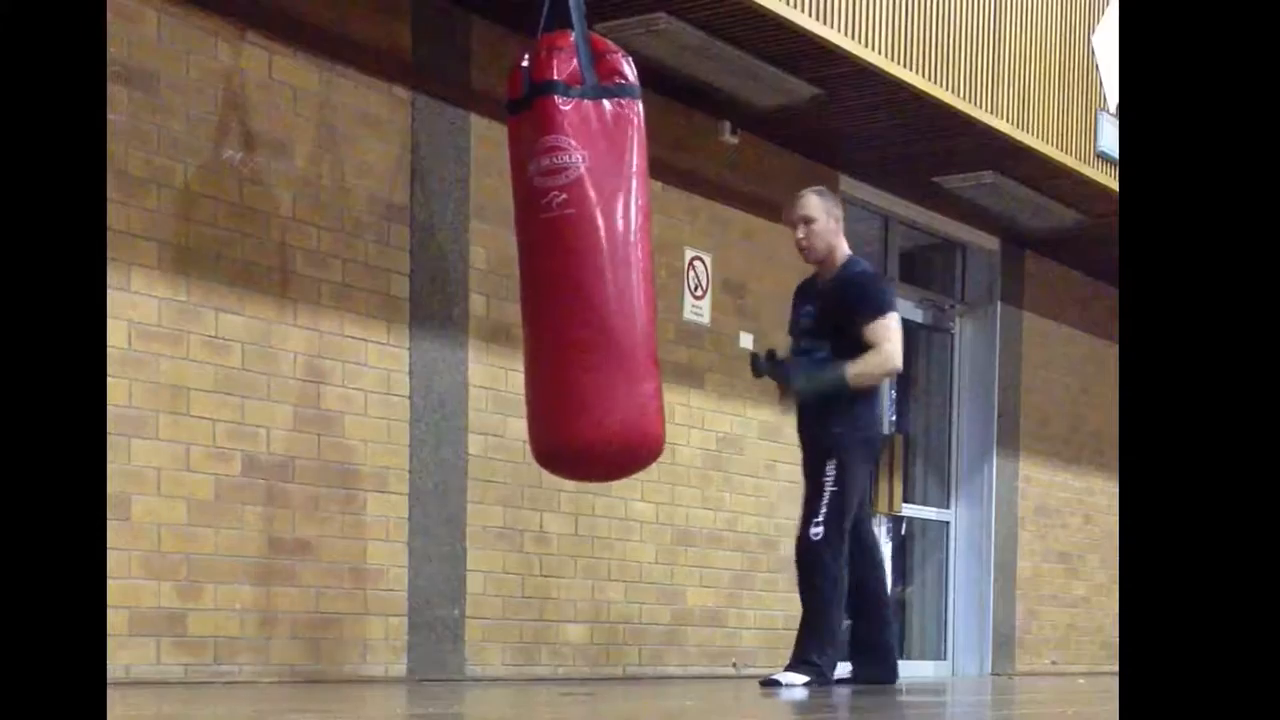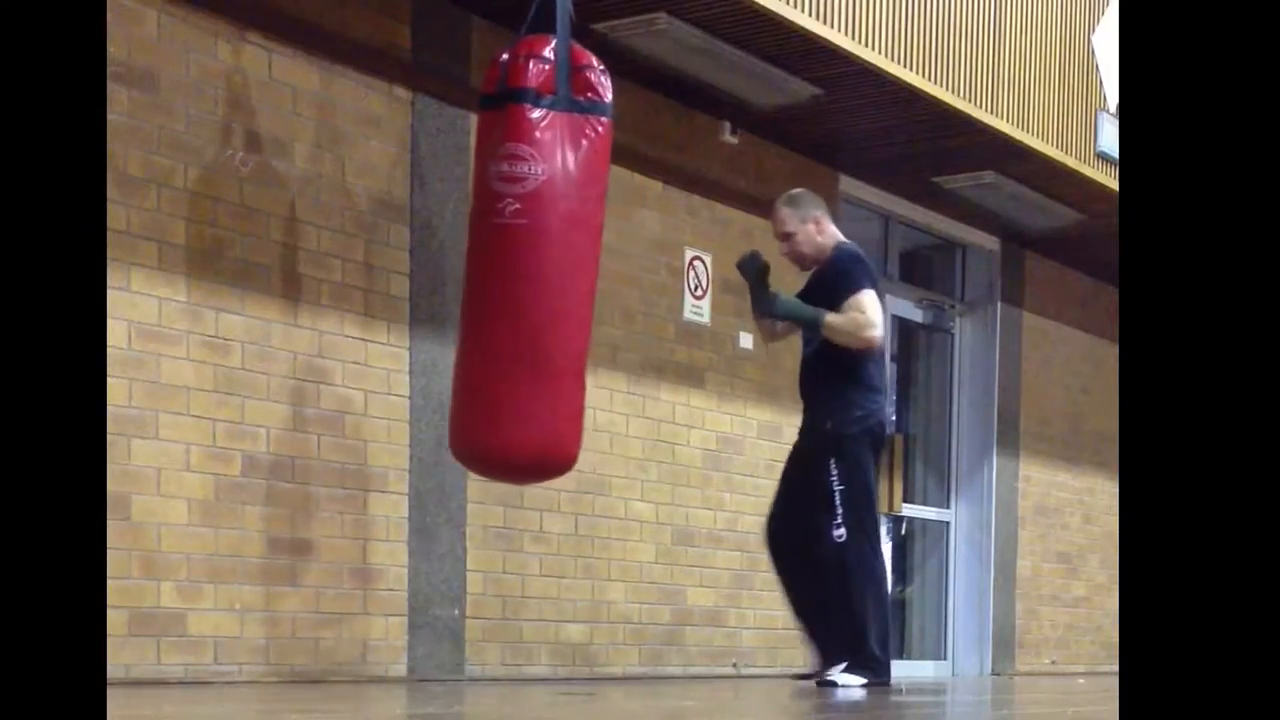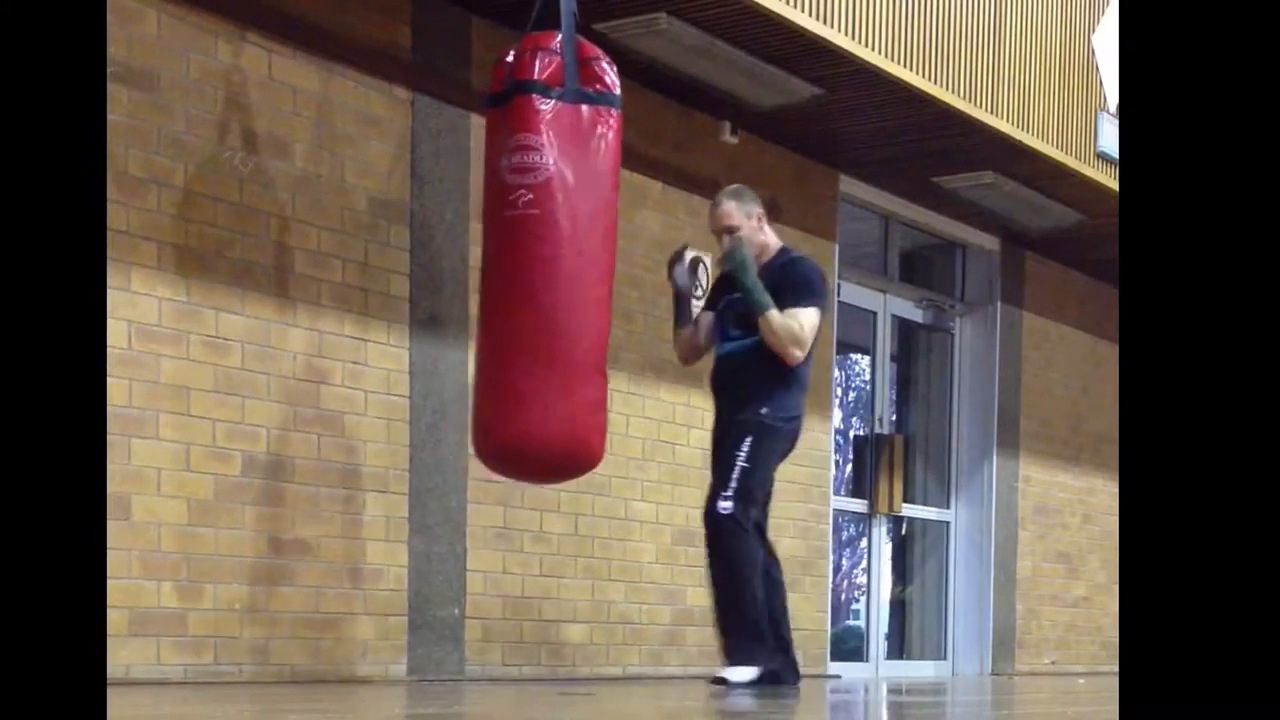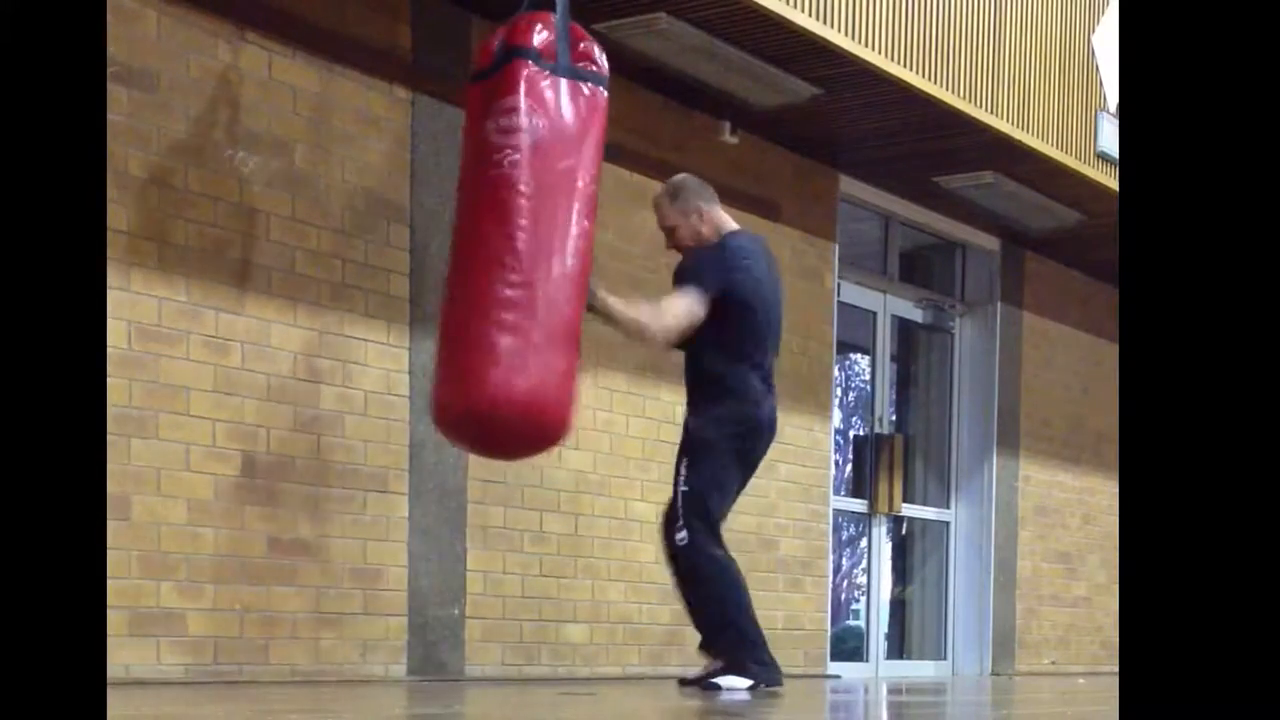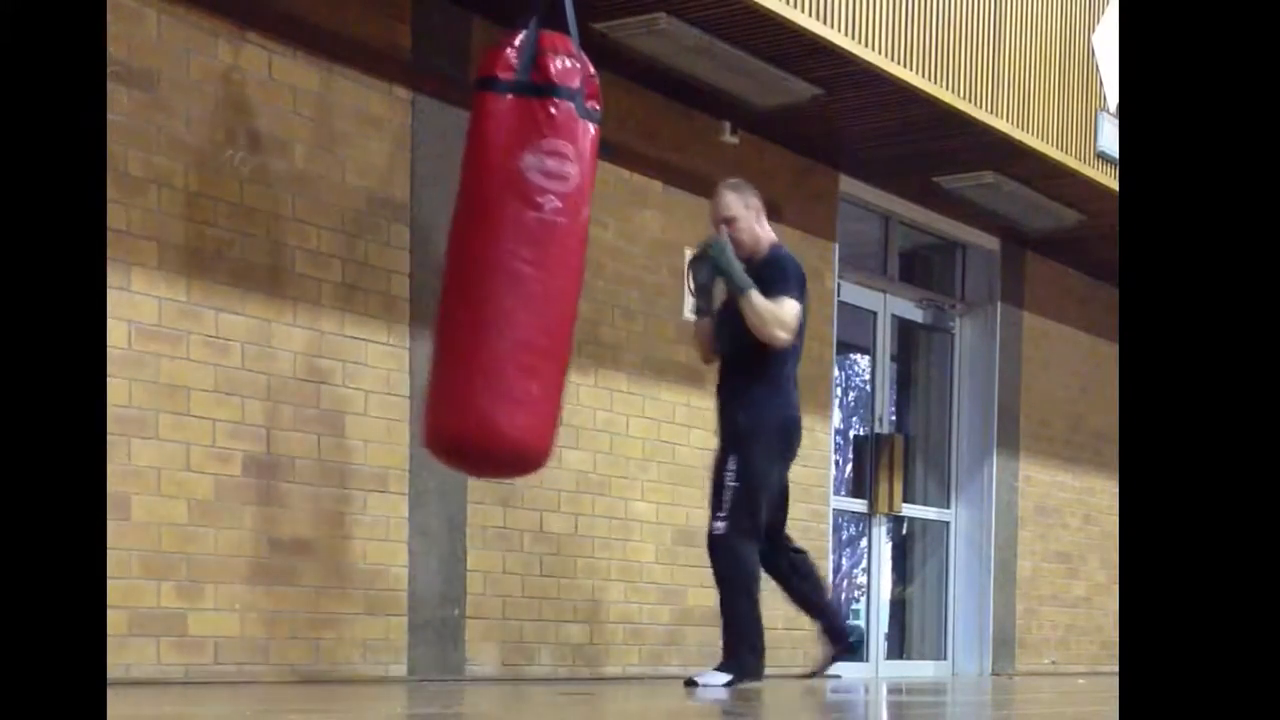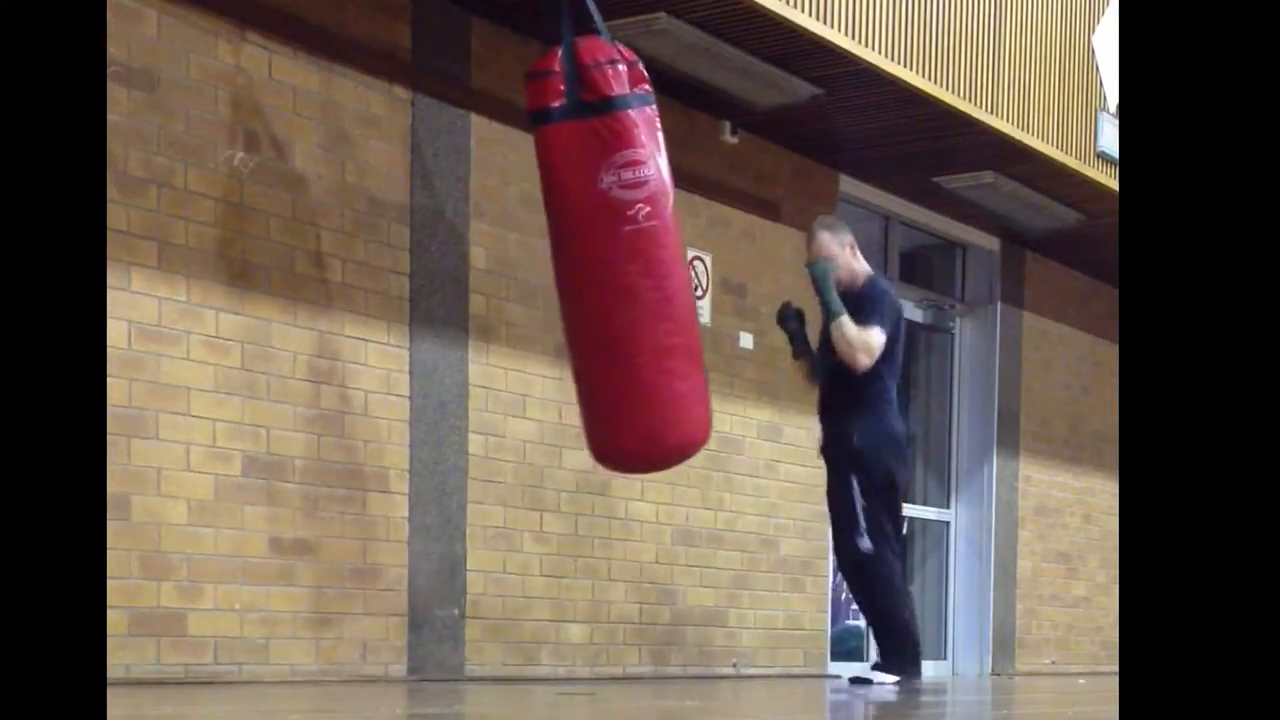
dt=0.7s
person 1, frame 1
left shoulder: (861, 283)
right shoulder: (807, 292)
left elbow: (889, 357)
left wrist: (825, 379)
right wrist: (778, 370)
left hip: (845, 432)
right hip: (826, 433)
left knee: (819, 544)
right knee: (853, 544)
left ankle: (814, 661)
right ankle: (875, 658)
person 1, frame 2
left shoulder: (847, 264)
right shoulder: (823, 275)
left elbow: (871, 331)
right elbow: (772, 329)
left wrist: (801, 312)
right wrist: (758, 286)
left hip: (848, 425)
right hip: (824, 425)
left knee: (848, 543)
right knee: (786, 535)
left ankle: (870, 662)
right ankle: (837, 647)
person 1, frame 3
left shoulder: (799, 272)
right shoulder: (727, 284)
left elbow: (793, 348)
right elbow: (687, 352)
left wrist: (752, 286)
right wrist: (681, 295)
left hip: (767, 417)
right hip: (732, 419)
left knee: (726, 518)
right knee: (744, 534)
left ankle: (752, 652)
right ankle: (776, 662)
person 1, frame 4
left shoulder: (714, 261)
right shoulder: (752, 252)
left elbow: (657, 325)
left wrist: (590, 295)
right wrist: (681, 327)
left hip: (723, 420)
right hip: (751, 416)
left knee: (693, 541)
right knee: (688, 535)
left ankle: (754, 663)
right ankle: (726, 651)
person 1, frame 5
left shoulder: (781, 269)
right shoulder: (744, 274)
left elbow: (779, 332)
right elbow: (709, 352)
left wrist: (736, 278)
right wrist: (704, 297)
left hip: (761, 421)
right hip: (750, 419)
left knee: (730, 536)
right knee: (769, 540)
left ankle: (740, 660)
right ankle: (838, 638)
person 1, frame 6
left shoulder: (874, 296)
right shoulder: (842, 301)
left elbow: (860, 358)
right elbow: (823, 376)
left wrist: (829, 300)
right wrist: (797, 339)
left hip: (866, 438)
right hip: (853, 439)
left knee: (864, 551)
right knee: (869, 551)
left ankle: (900, 658)
right ankle: (899, 657)
